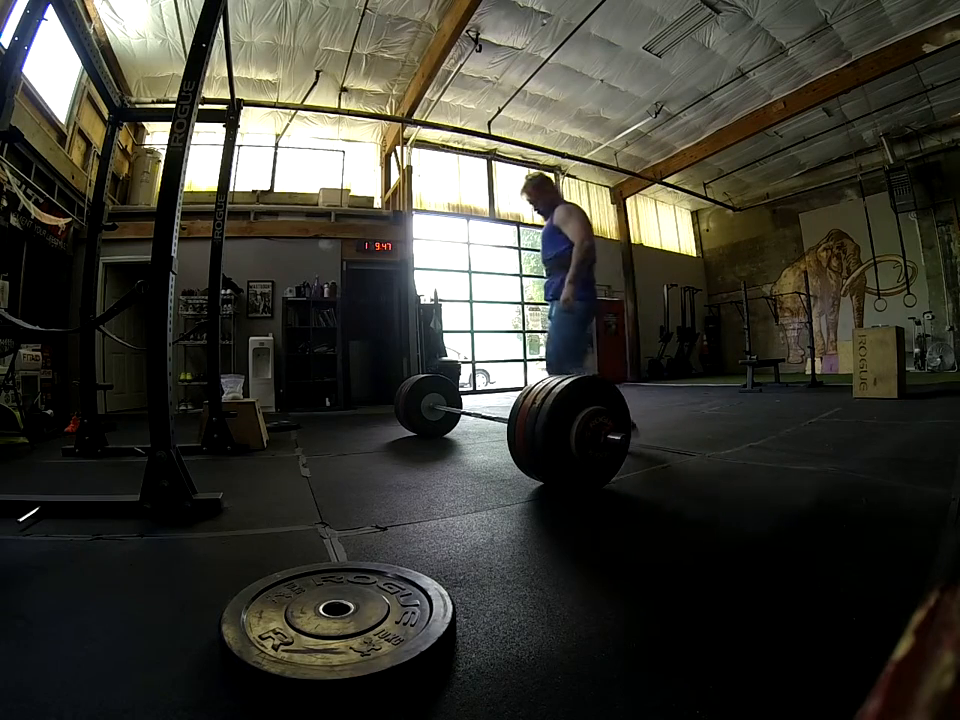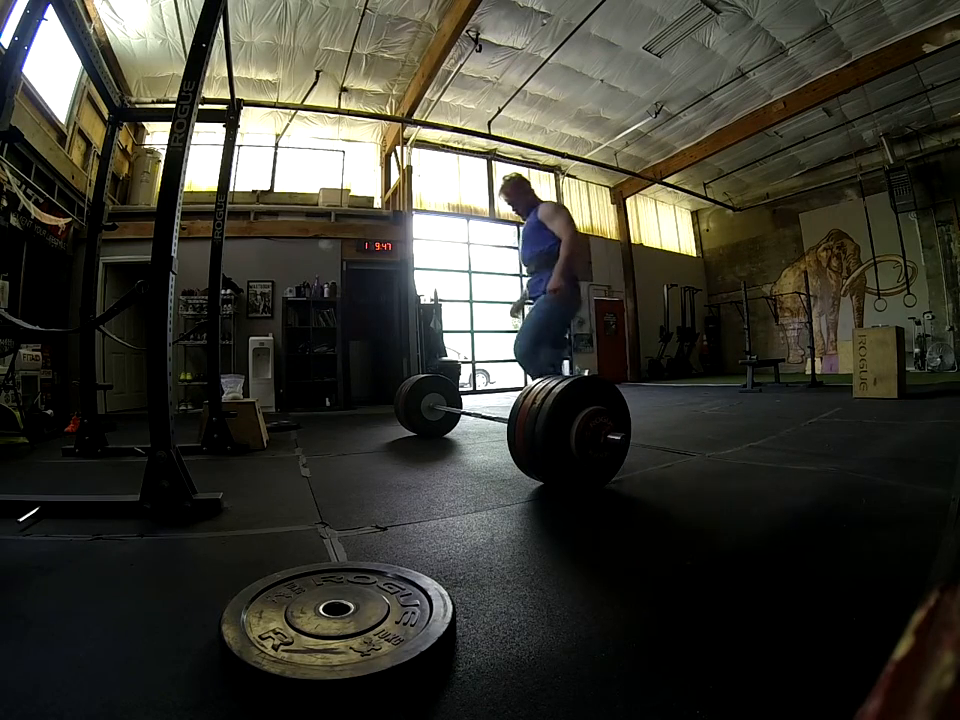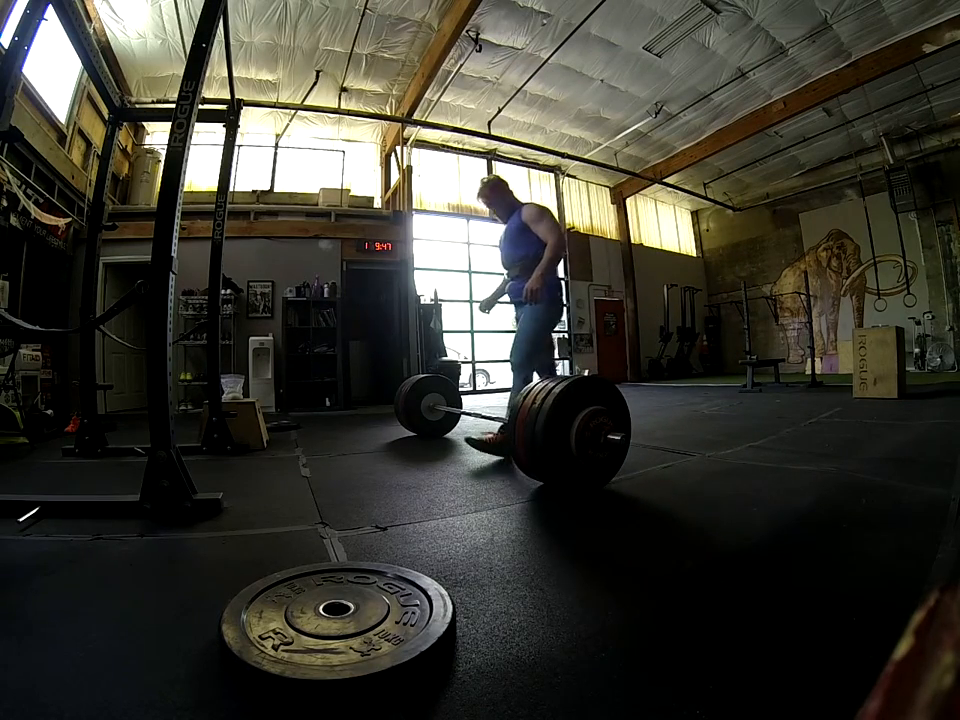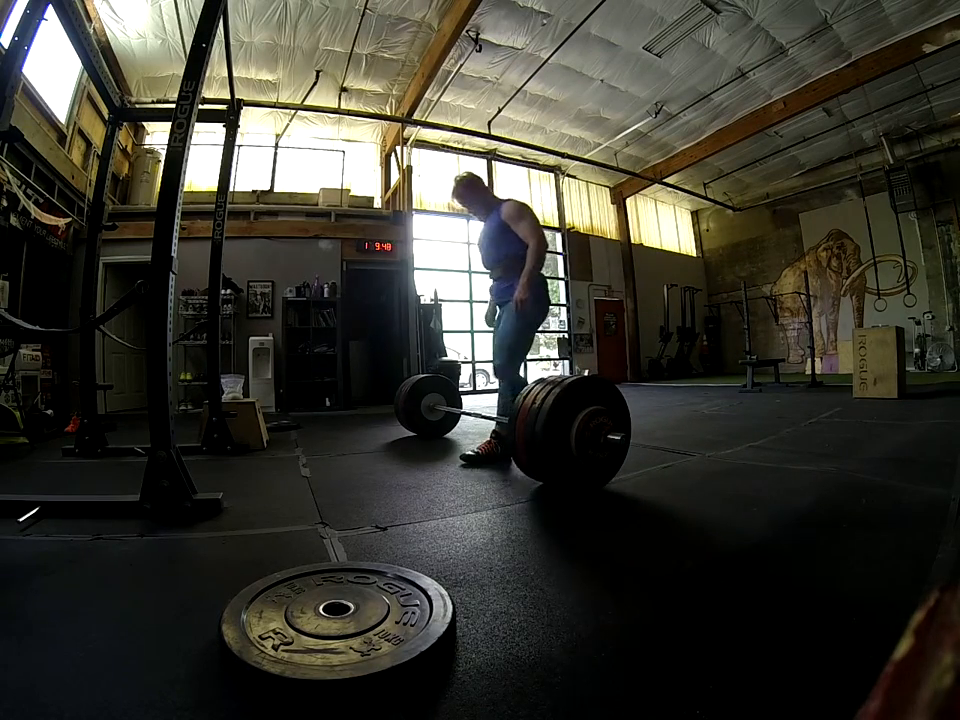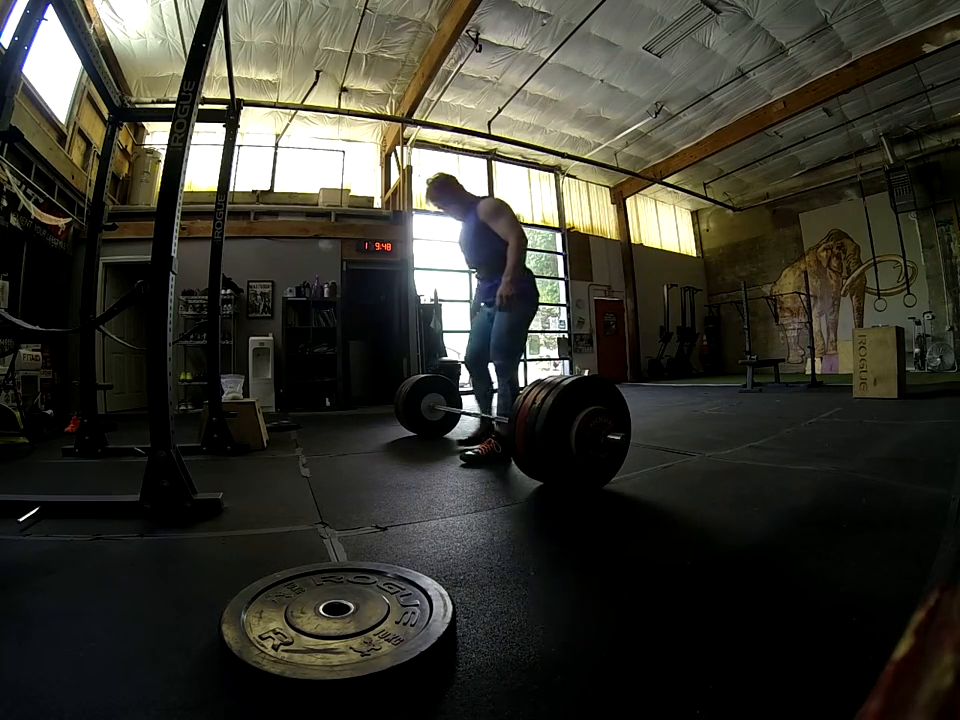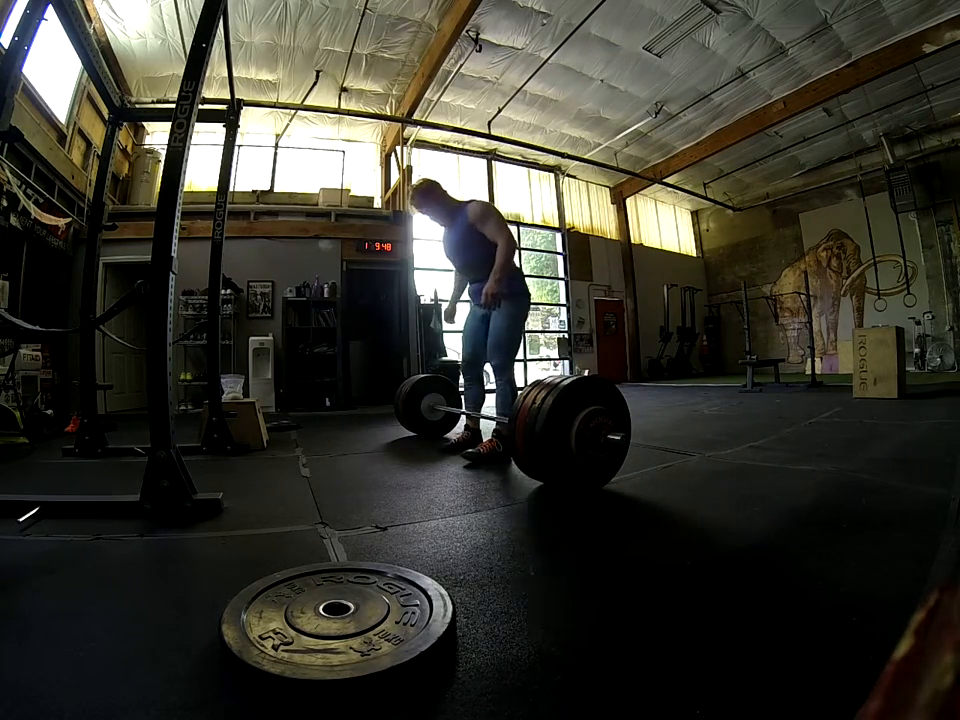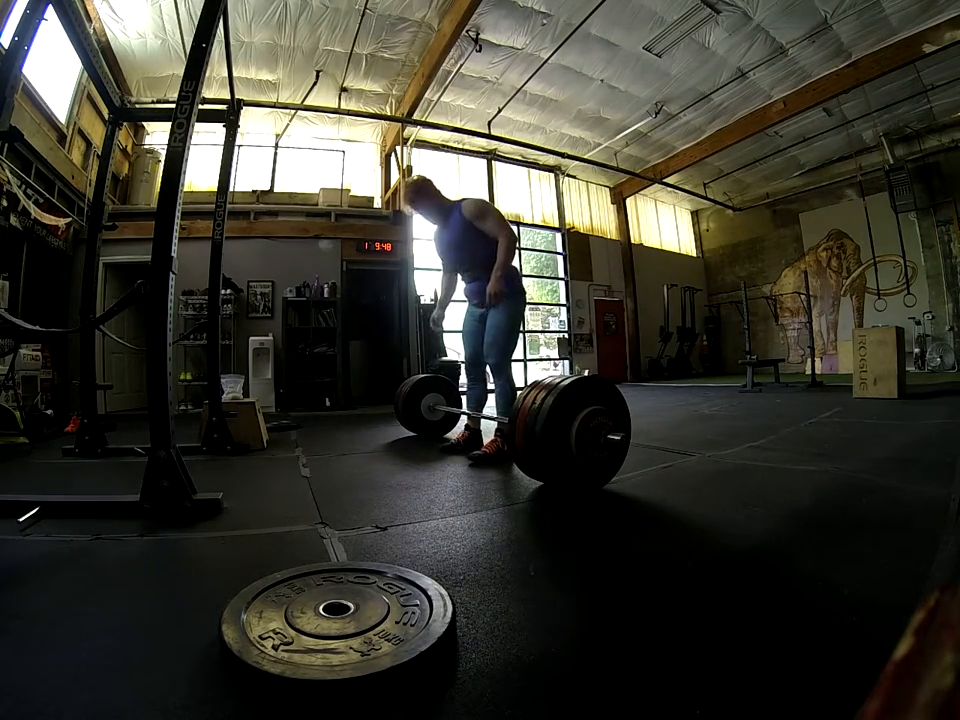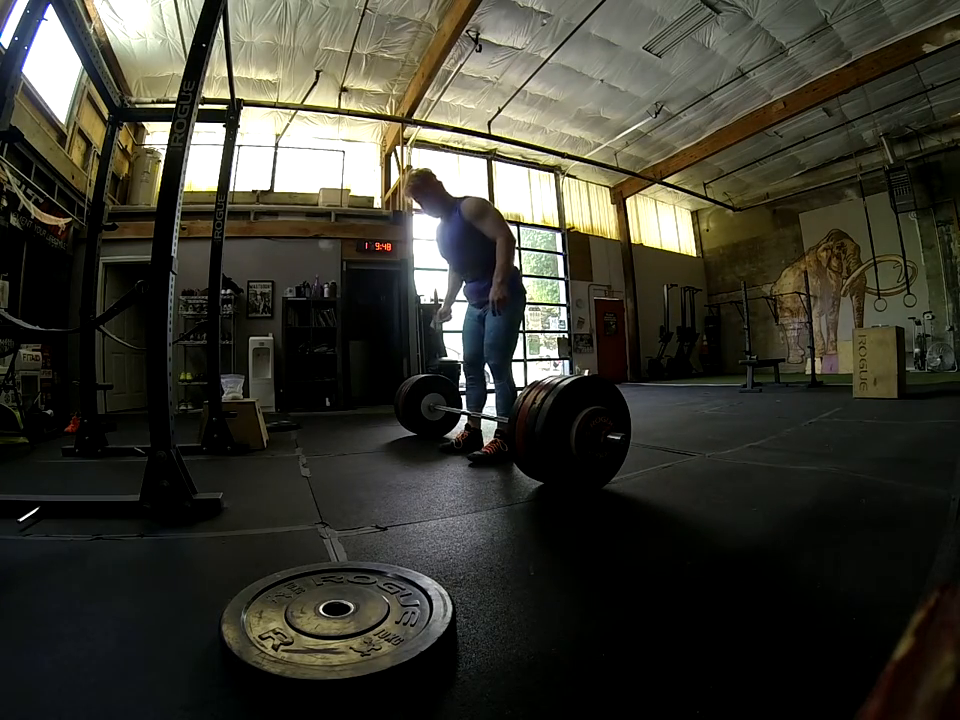
dt=0.2s
person 1, frame 1
left shoulder: (565, 211)
right shoulder: (556, 221)
left elbow: (584, 243)
left wrist: (569, 286)
left hip: (572, 297)
right hip: (561, 298)
left knee: (561, 364)
right knee: (559, 363)
person 1, frame 2
left shoulder: (547, 210)
right shoulder: (531, 223)
left elbow: (571, 240)
left wrist: (558, 276)
right wrist: (524, 299)
left hip: (556, 292)
right hip: (543, 296)
left knee: (524, 348)
person 1, frame 3
left shoulder: (531, 212)
right shoulder: (509, 228)
left elbow: (557, 241)
left wrist: (539, 276)
right wrist: (494, 296)
left hip: (541, 298)
right hip: (524, 301)
left knee: (521, 362)
right knee: (544, 368)
left ankle: (508, 434)
person 1, frame 4
left shoulder: (510, 209)
right shoulder: (489, 226)
left elbow: (538, 242)
left wrist: (525, 284)
right wrist: (491, 304)
left hip: (525, 299)
right hip: (505, 302)
left knee: (504, 365)
right knee: (505, 366)
left ankle: (501, 439)
person 1, frame 5
left shoulder: (488, 207)
right shoulder: (467, 223)
left elbow: (517, 239)
left wrist: (508, 281)
right wrist: (477, 299)
left hip: (514, 296)
right hip: (491, 300)
left knee: (503, 365)
right knee: (473, 361)
left ankle: (500, 440)
right ankle: (487, 425)
person 1, frame 6
left shoulder: (475, 211)
right shoulder: (448, 232)
left elbow: (506, 241)
left wrist: (495, 280)
right wrist: (452, 302)
left hip: (508, 295)
right hip: (480, 301)
left knee: (500, 364)
right knee: (470, 364)
left ankle: (501, 437)
right ankle: (471, 431)
person 1, frame 7
left shoulder: (471, 208)
right shoulder: (439, 234)
left elbow: (507, 236)
right elbow: (449, 273)
left wrist: (497, 277)
right wrist: (440, 308)
left hip: (504, 295)
right hip: (476, 301)
left knee: (497, 363)
right knee: (472, 365)
left ankle: (503, 438)
right ankle: (472, 432)
person 1, frame 8
left shoulder: (471, 207)
right shoulder: (442, 229)
left elbow: (505, 238)
left wrist: (499, 283)
right wrist: (447, 302)
left hip: (503, 296)
right hip: (476, 302)
left knee: (497, 365)
right knee: (472, 365)
left ankle: (504, 439)
right ankle: (472, 431)
